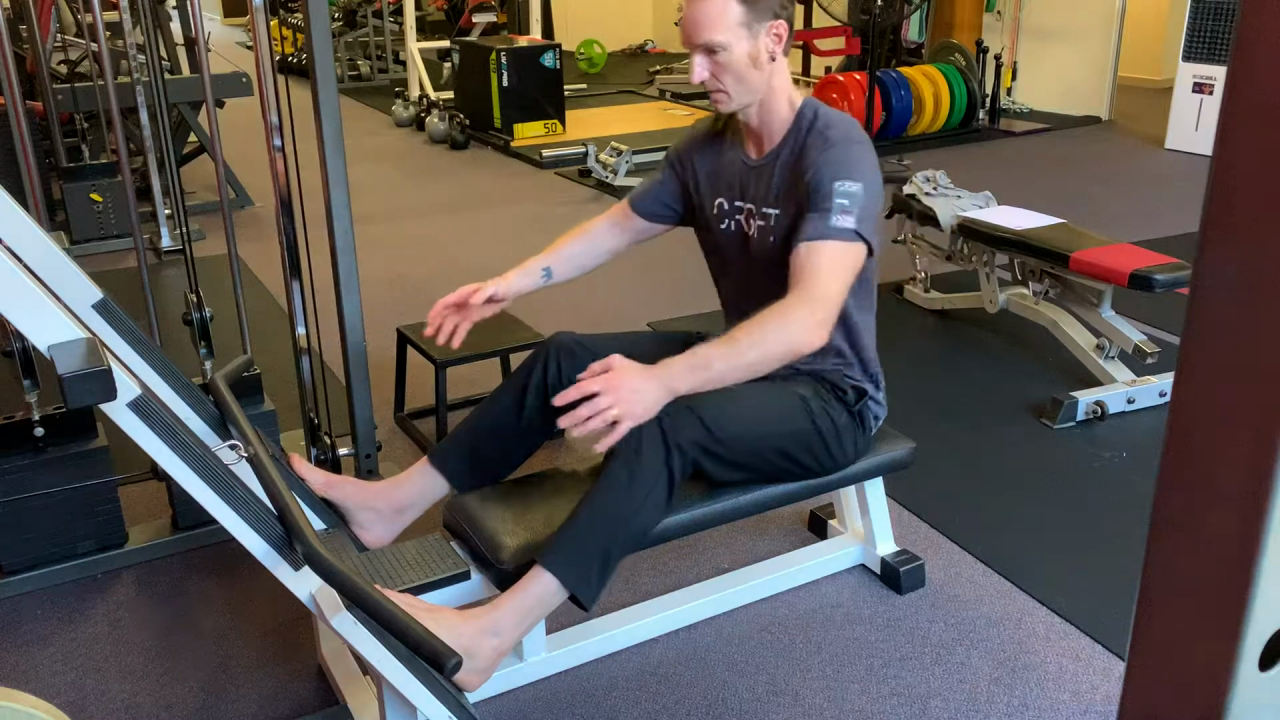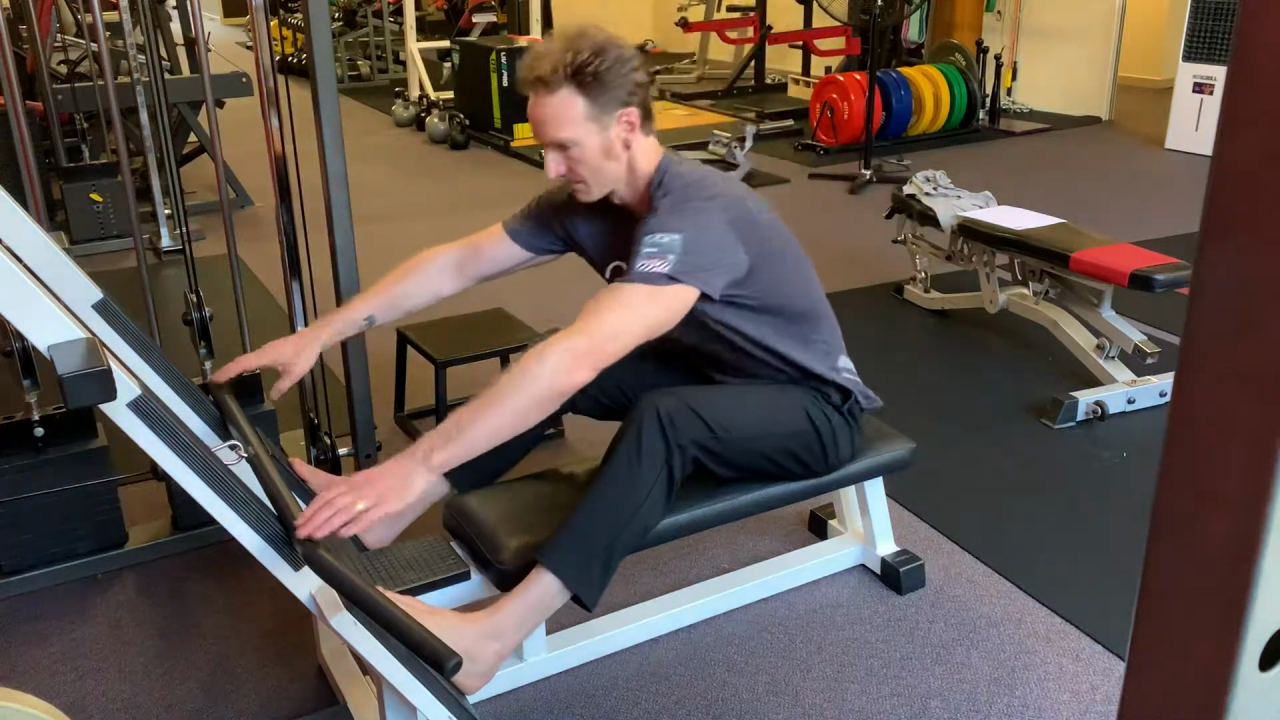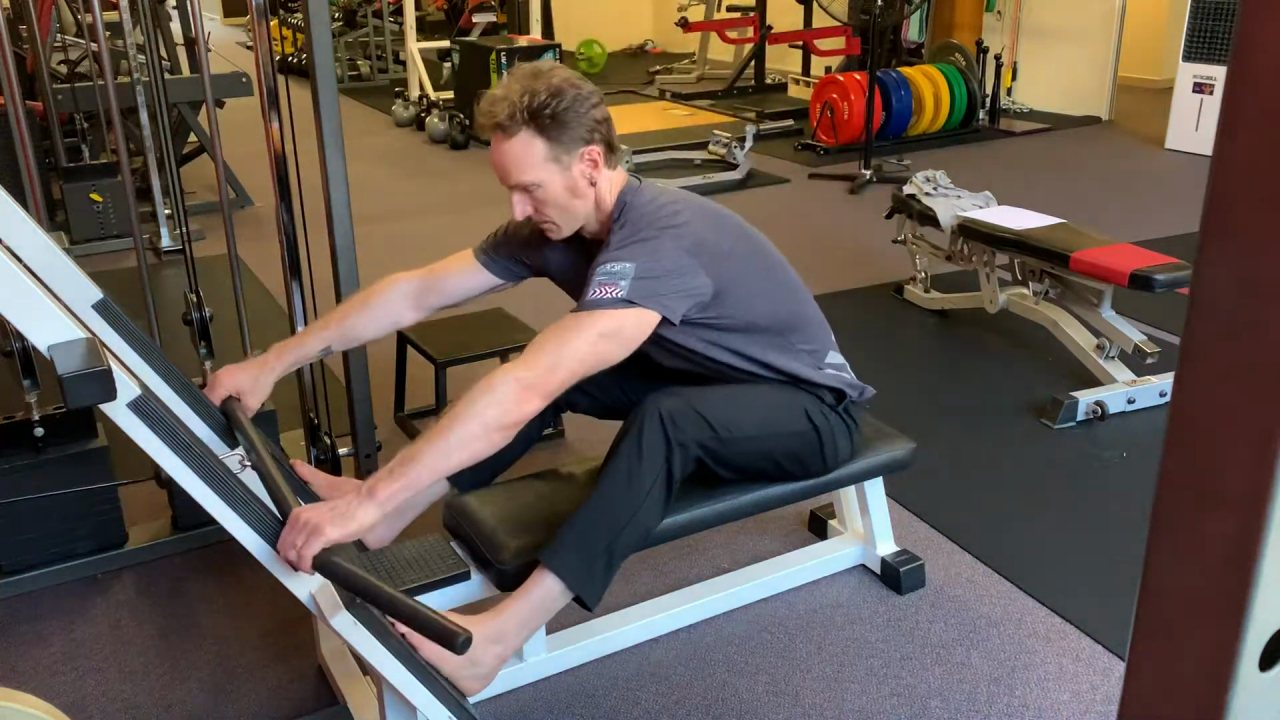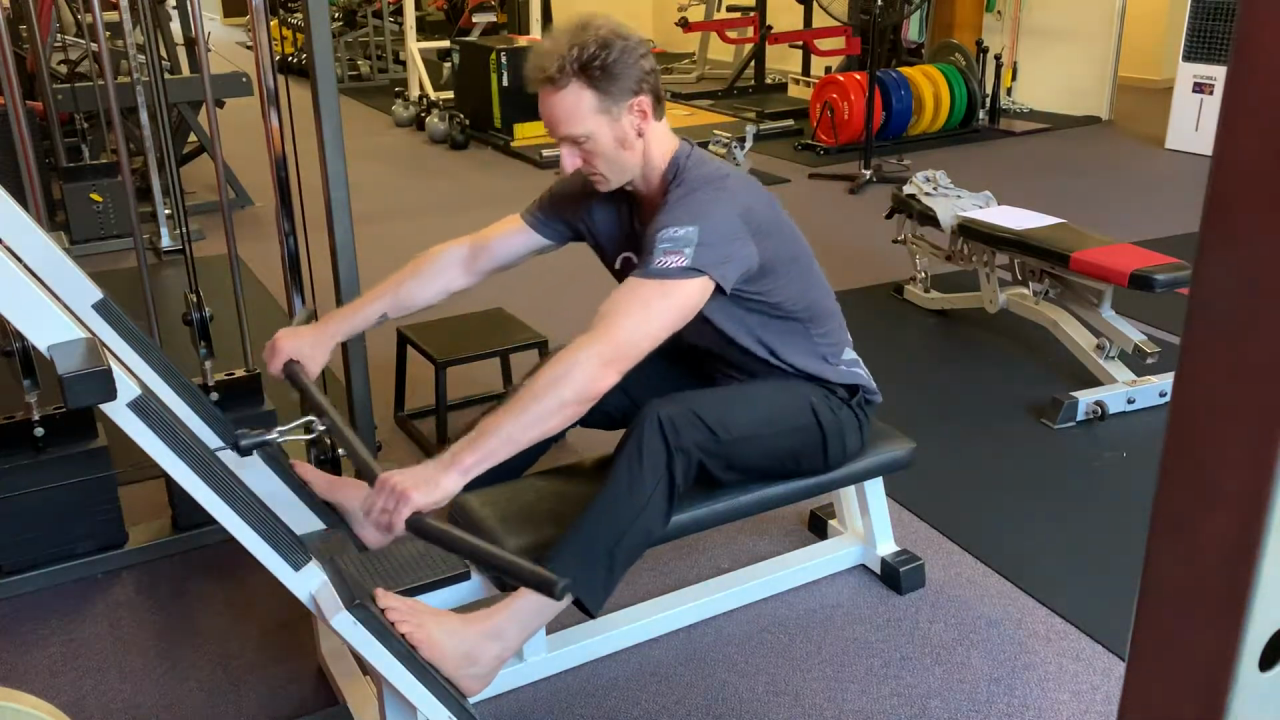
dt=0.5s
person 1, frame 1
left shoulder: (834, 152)
right shoulder: (710, 147)
left elbow: (808, 318)
right elbow: (620, 225)
left wrist: (662, 383)
right wrist: (516, 280)
left hip: (829, 399)
right hip: (743, 360)
left knee: (664, 427)
right knee: (562, 358)
left ankle: (497, 629)
right ankle: (393, 501)
person 1, frame 2
left shoulder: (697, 213)
right shoulder: (585, 198)
left elbow: (579, 359)
right elbow: (457, 264)
left wrist: (418, 466)
right wrist: (315, 337)
left hip: (812, 405)
right hip: (712, 368)
left knee: (665, 419)
right knee: (548, 367)
left ankle: (495, 635)
right ankle: (386, 515)
person 1, frame 3
left shoulder: (656, 241)
right shoulder: (552, 224)
left elbow: (521, 394)
right elbow: (415, 293)
left wrist: (367, 500)
right wrist: (271, 364)
left hip: (809, 406)
right hip: (716, 370)
left knee: (668, 420)
right knee: (548, 370)
left ankle: (492, 638)
right ankle: (393, 513)
person 1, frame 4
left shoulder: (706, 207)
right shoulder: (598, 186)
left elbow: (600, 363)
right elbow: (468, 258)
left wrist: (450, 471)
right wrist: (331, 330)
left hip: (818, 400)
right hip: (720, 367)
left knee: (669, 426)
right knee: (556, 385)
left ankle: (498, 635)
right ankle: (388, 507)
